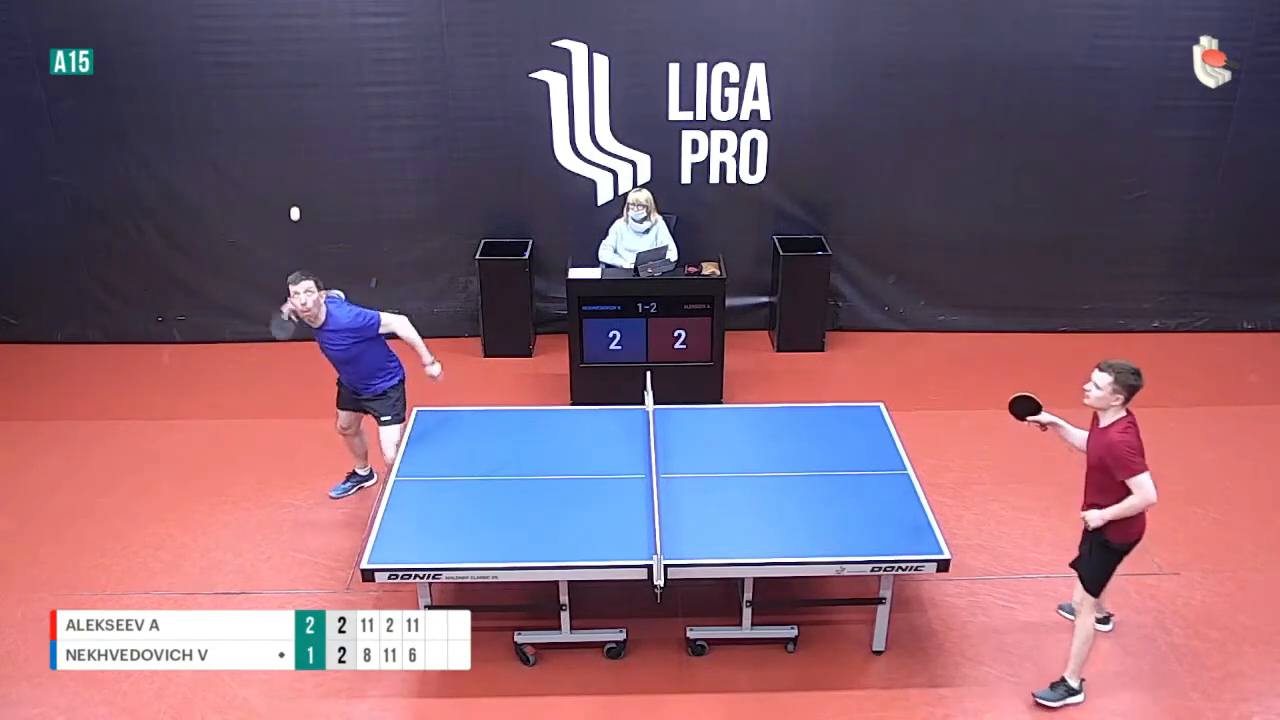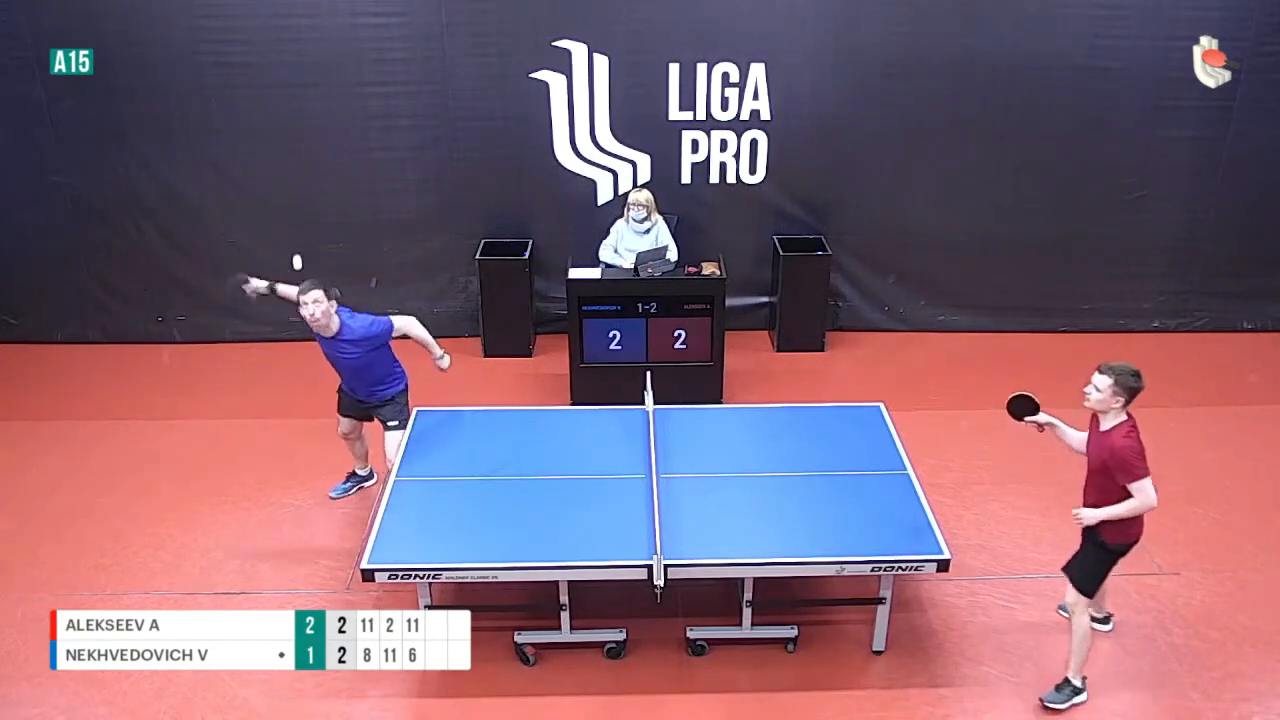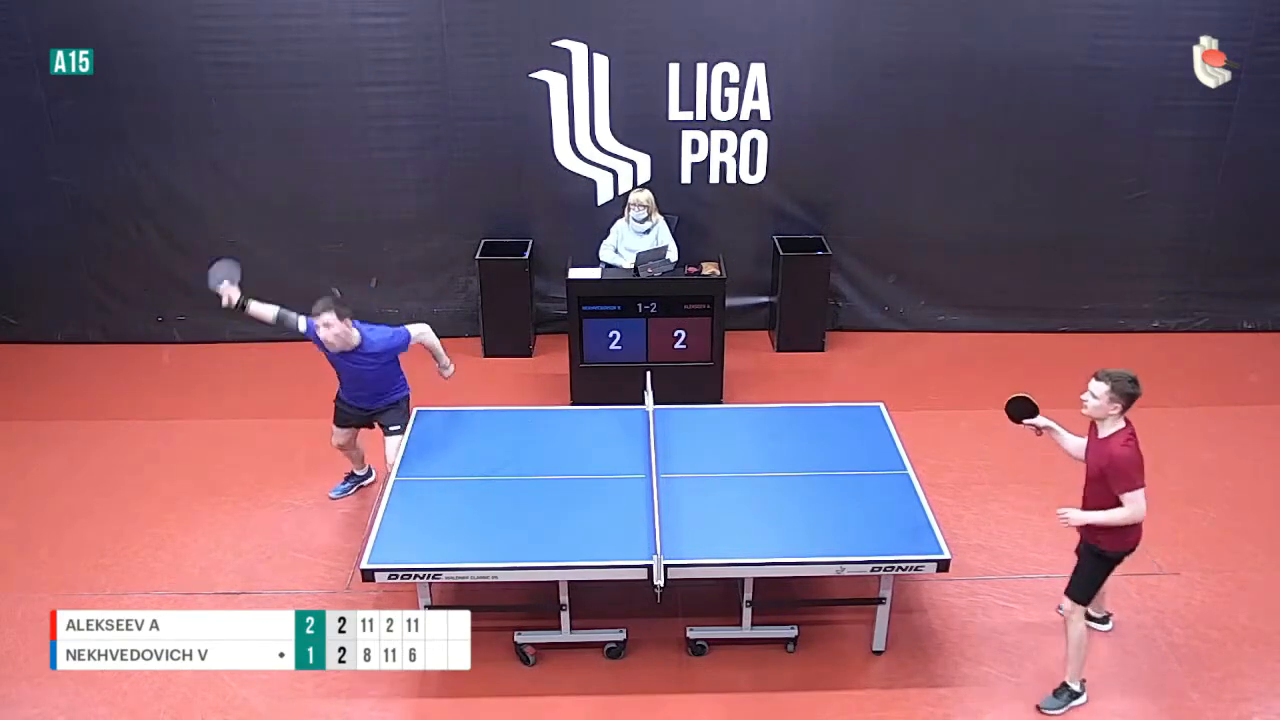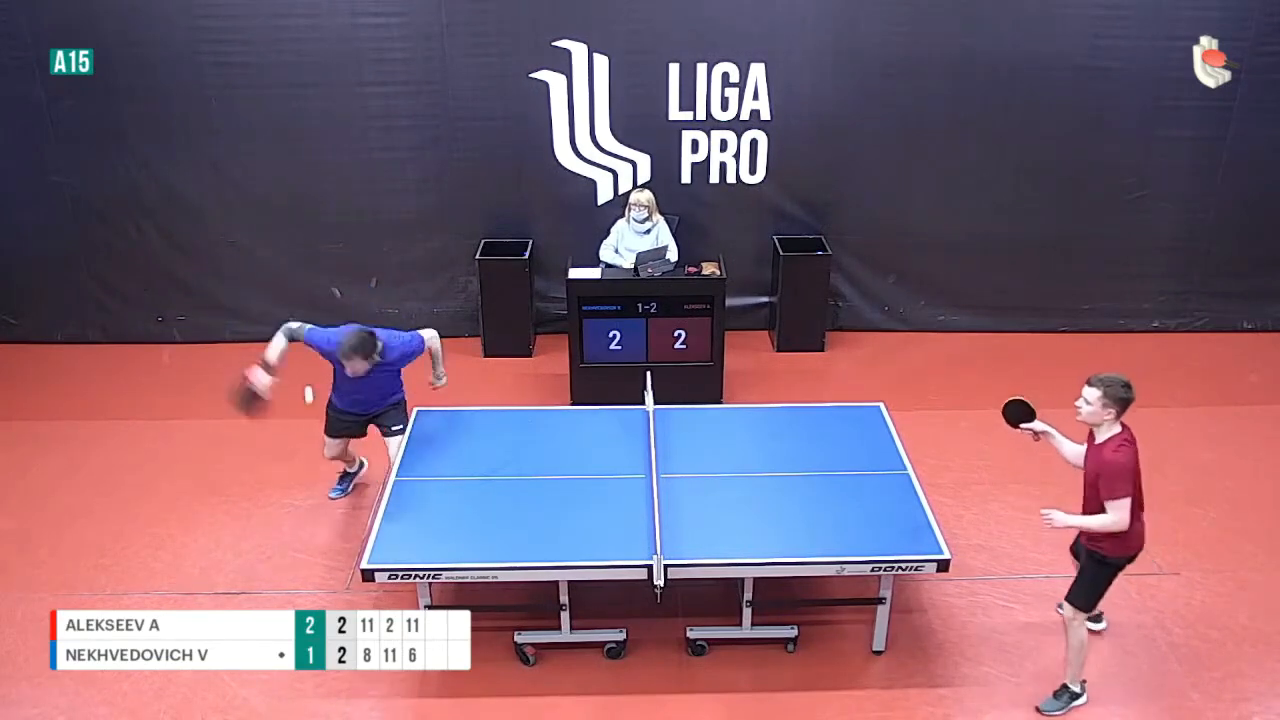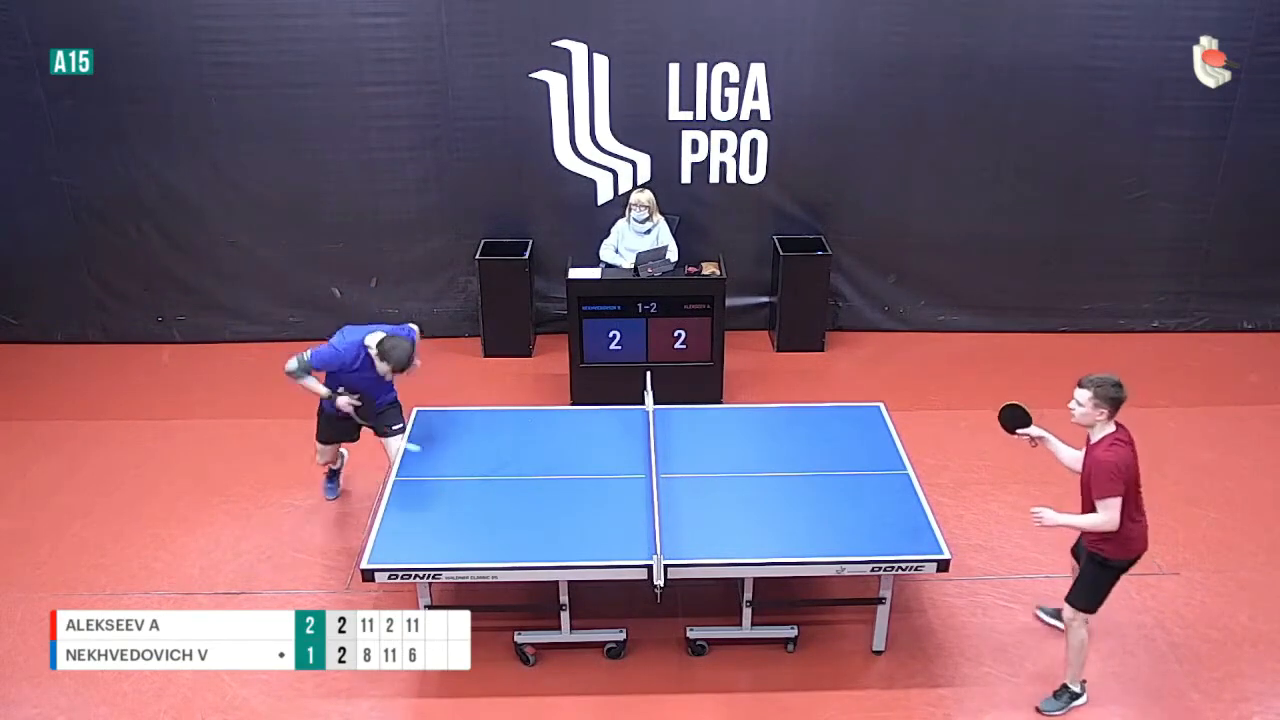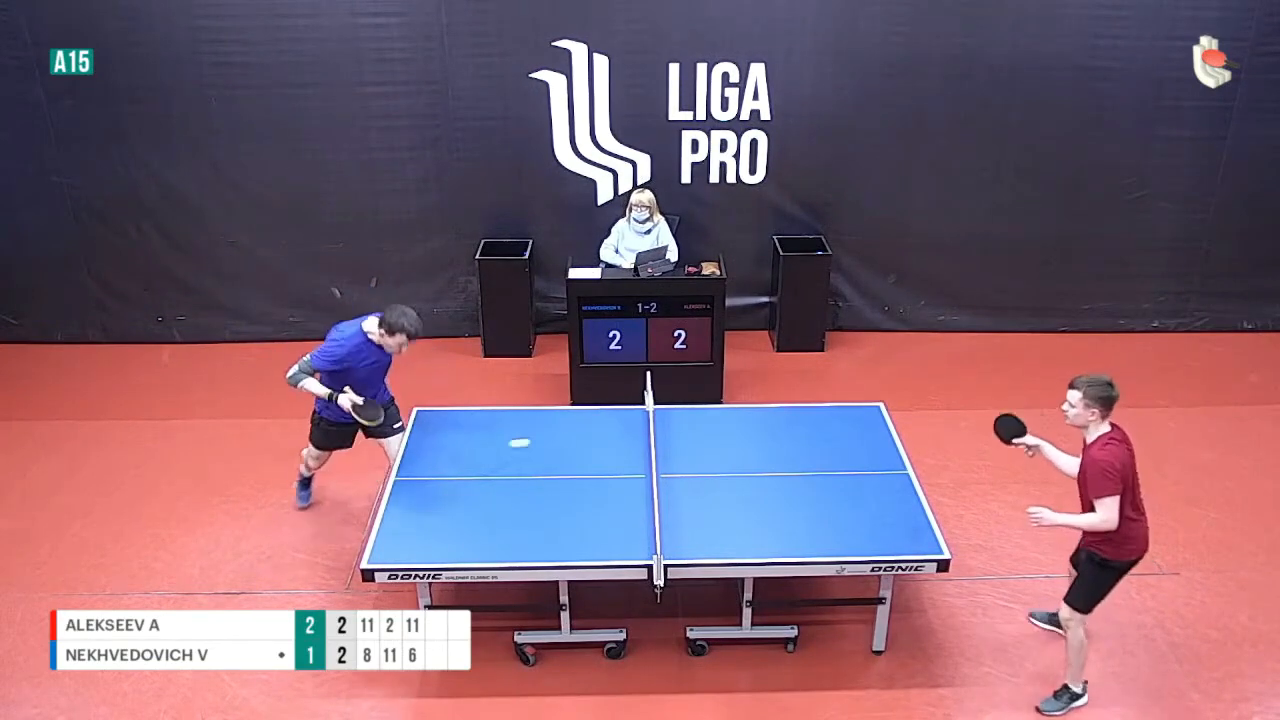
dt=0.1s
person 1, frame 1
left shoulder: (1120, 442)
right shoulder: (1104, 418)
left elbow: (1147, 496)
right elbow: (1089, 445)
left wrist: (1102, 515)
right wrist: (1055, 423)
left hip: (1115, 529)
right hip: (1103, 520)
left knee: (1081, 602)
right knee: (1091, 571)
left ankle: (1072, 684)
right ankle: (1100, 614)
person 1, frame 2
left shoulder: (1122, 445)
right shoulder: (1102, 419)
left elbow: (1148, 500)
right elbow: (1087, 446)
left wrist: (1098, 514)
right wrist: (1052, 424)
left hip: (1112, 530)
right hip: (1101, 521)
left knee: (1076, 601)
right knee: (1088, 571)
left ankle: (1074, 684)
right ankle: (1100, 613)
person 1, frame 3
left shoulder: (1121, 453)
right shoulder: (1103, 427)
left elbow: (1136, 512)
right elbow: (1084, 451)
left wrist: (1084, 517)
right wrist: (1050, 427)
left hip: (1110, 538)
right hip: (1099, 529)
left knee: (1071, 609)
right knee: (1084, 563)
left ankle: (1073, 688)
right ankle: (1098, 613)
person 1, frame 4
left shoulder: (1115, 459)
right shoulder: (1101, 432)
left elbow: (1119, 522)
right elbow: (1083, 459)
left wrist: (1070, 520)
right wrist: (1048, 432)
left hip: (1112, 544)
right hip: (1096, 535)
left knee: (1072, 614)
right knee: (1079, 560)
left ankle: (1073, 689)
right ankle: (1092, 614)
person 1, frame 5
left shoulder: (1107, 458)
right shoulder: (1111, 434)
left elbow: (1108, 521)
right elbow: (1083, 464)
left wrist: (1058, 519)
right wrist: (1044, 437)
left hip: (1114, 546)
right hip: (1110, 536)
left knee: (1074, 616)
right knee: (1079, 564)
left ankle: (1073, 689)
right ankle: (1071, 615)
person 1, frame 6
left shoulder: (1103, 458)
right shoulder: (1107, 435)
left elbow: (1107, 520)
right elbow: (1079, 470)
left wrist: (1056, 519)
right wrist: (1040, 445)
left hip: (1115, 547)
right hip: (1112, 537)
left knee: (1071, 615)
right knee: (1076, 570)
left ankle: (1074, 690)
right ankle: (1064, 618)
person 2, frame 1
left shoulder: (346, 314)
left elbow: (398, 323)
right elbow: (336, 294)
left wrist: (428, 362)
right wrist: (295, 304)
left hip: (386, 386)
right hip: (352, 383)
left knee: (390, 457)
right knee: (345, 428)
right ankle: (361, 474)
person 2, frame 2
left shoulder: (363, 327)
right shoulder: (318, 320)
left elbow: (409, 323)
right elbow: (302, 295)
left wrist: (439, 355)
right wrist: (269, 288)
left hip: (389, 393)
right hip: (353, 391)
left knee: (395, 463)
right knee: (347, 433)
right ankle: (363, 473)
person 2, frame 3
left shoulder: (384, 343)
right shoulder: (323, 333)
left elbow: (421, 331)
right elbow: (285, 317)
left wrist: (443, 362)
right wrist: (242, 303)
left hip: (391, 401)
right hip: (352, 398)
left knee: (394, 466)
right knee: (341, 442)
right ankle: (361, 473)
person 2, frame 4
left shoulder: (398, 347)
right shoulder: (335, 342)
left elbow: (431, 336)
right elbow: (289, 330)
left wrist: (439, 372)
right wrist: (268, 368)
left hip: (388, 404)
right hip: (345, 405)
right knee: (333, 453)
right ankle: (354, 467)
person 2, frame 5
left shoulder: (401, 337)
right shoulder: (342, 350)
left elbow: (413, 331)
right elbow: (293, 368)
left wrist: (411, 361)
right wrist: (332, 397)
left hip: (382, 403)
right hip: (341, 406)
right knee: (324, 458)
right ankle: (336, 463)
person 2, frame 6
left shoulder: (389, 329)
right shoulder: (342, 345)
right elbow: (294, 376)
right wrist: (334, 397)
left hip: (378, 403)
right hip: (335, 411)
right knee: (315, 462)
right ankle: (305, 475)
